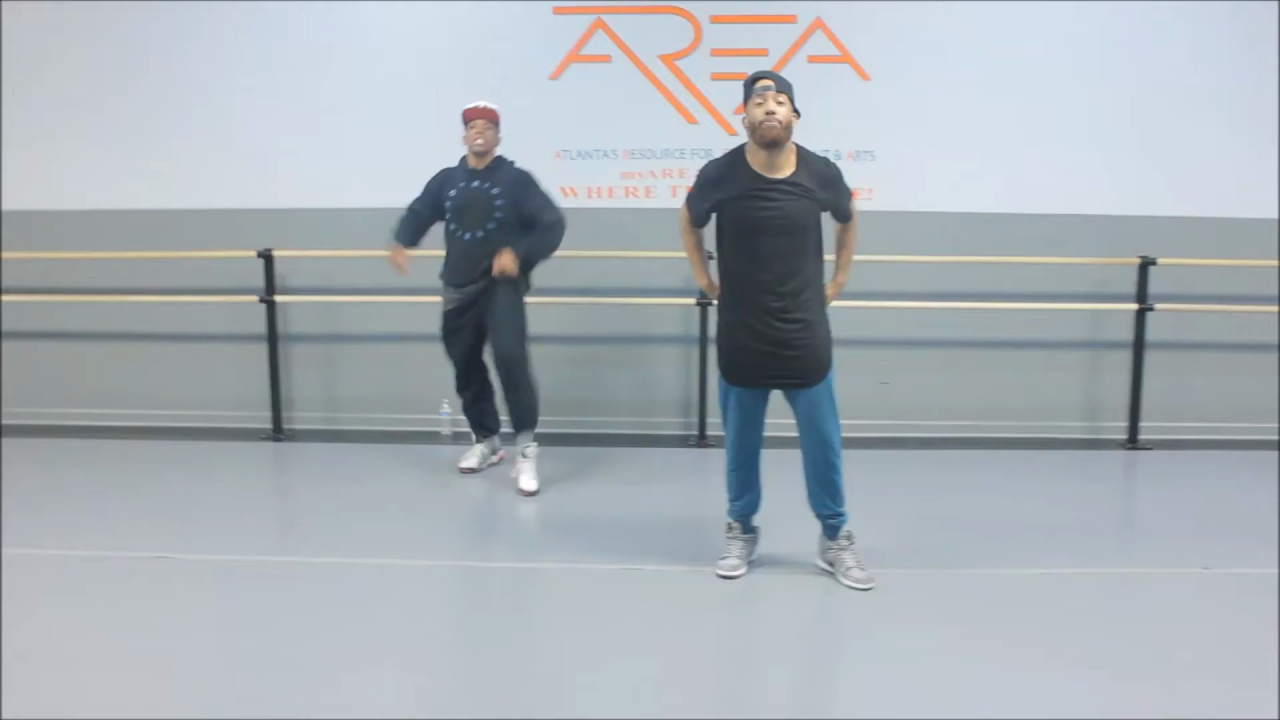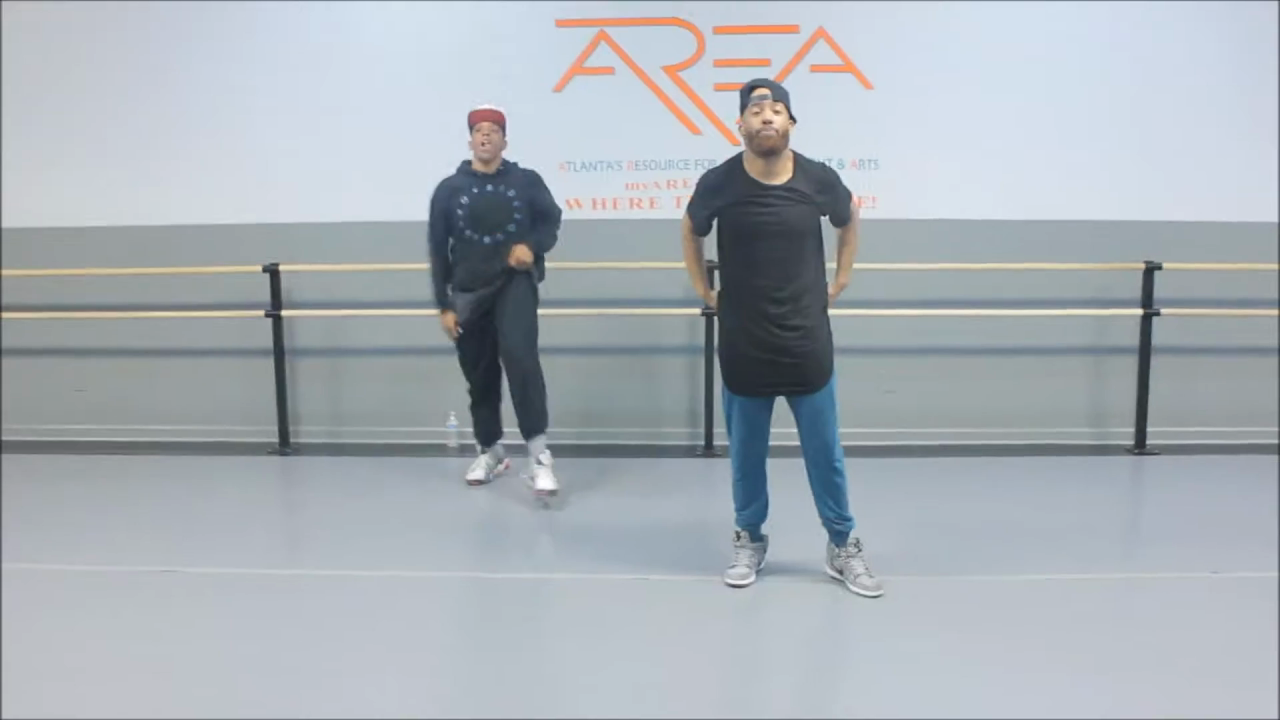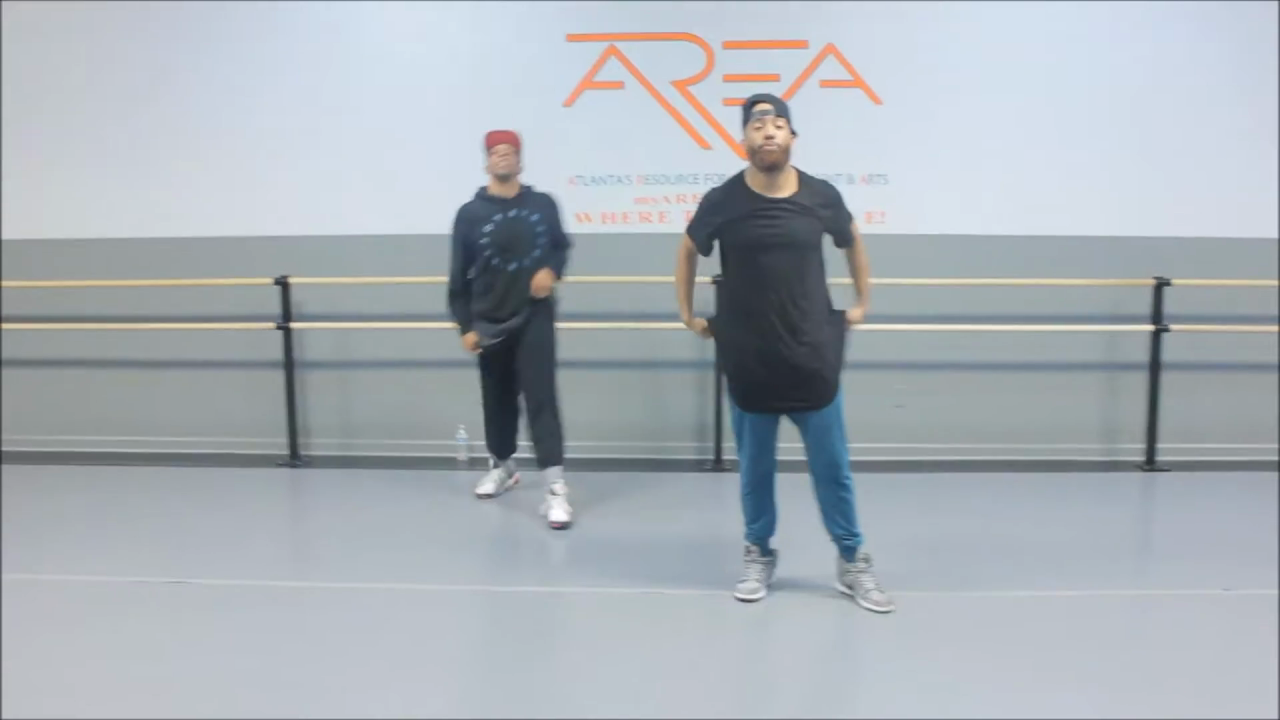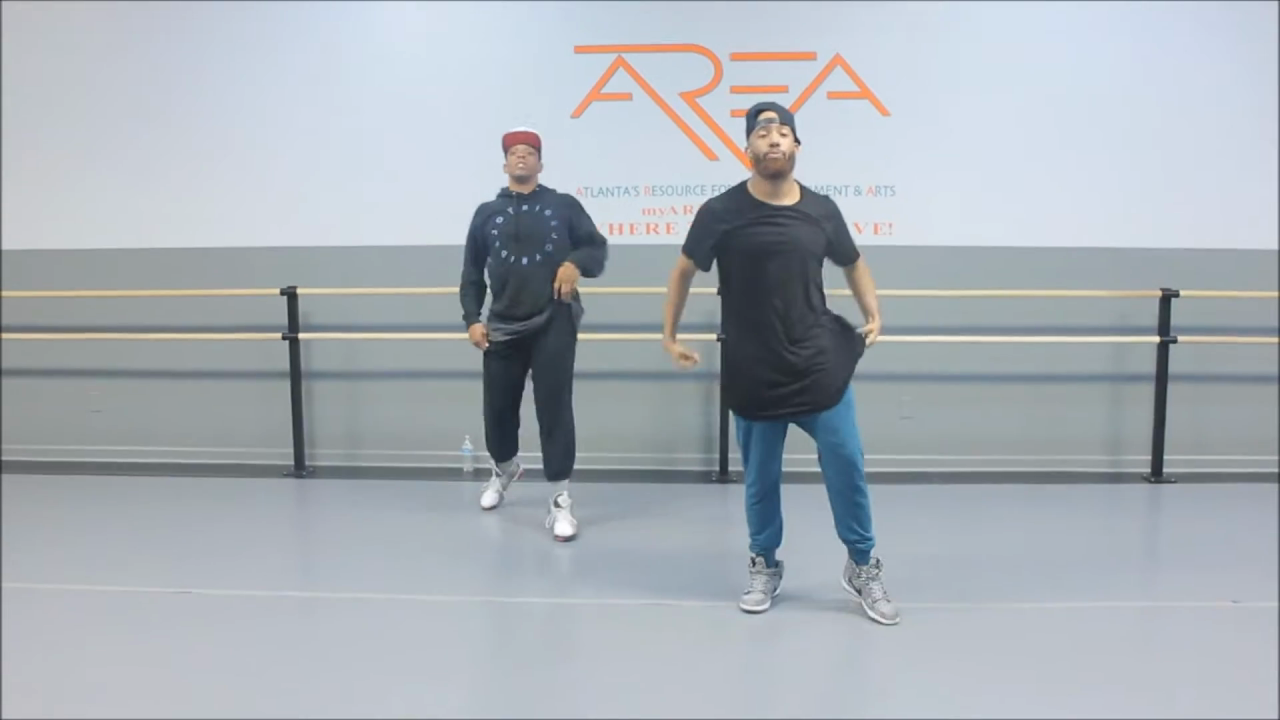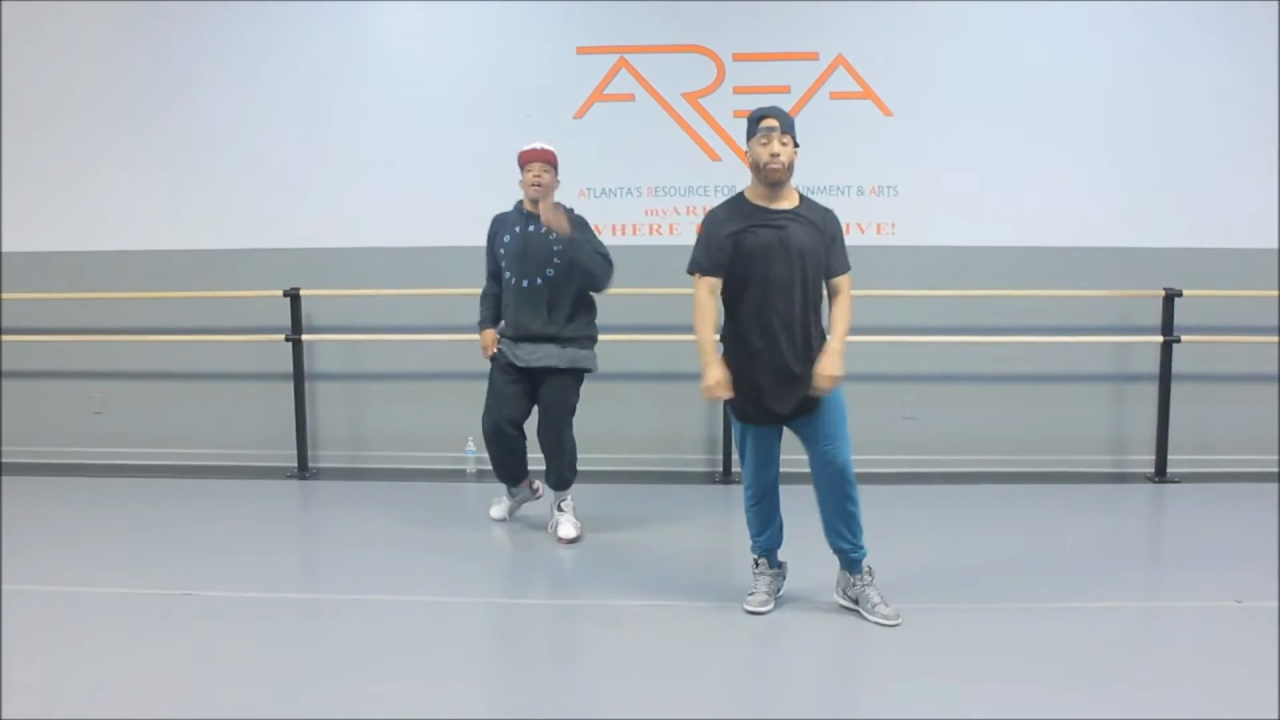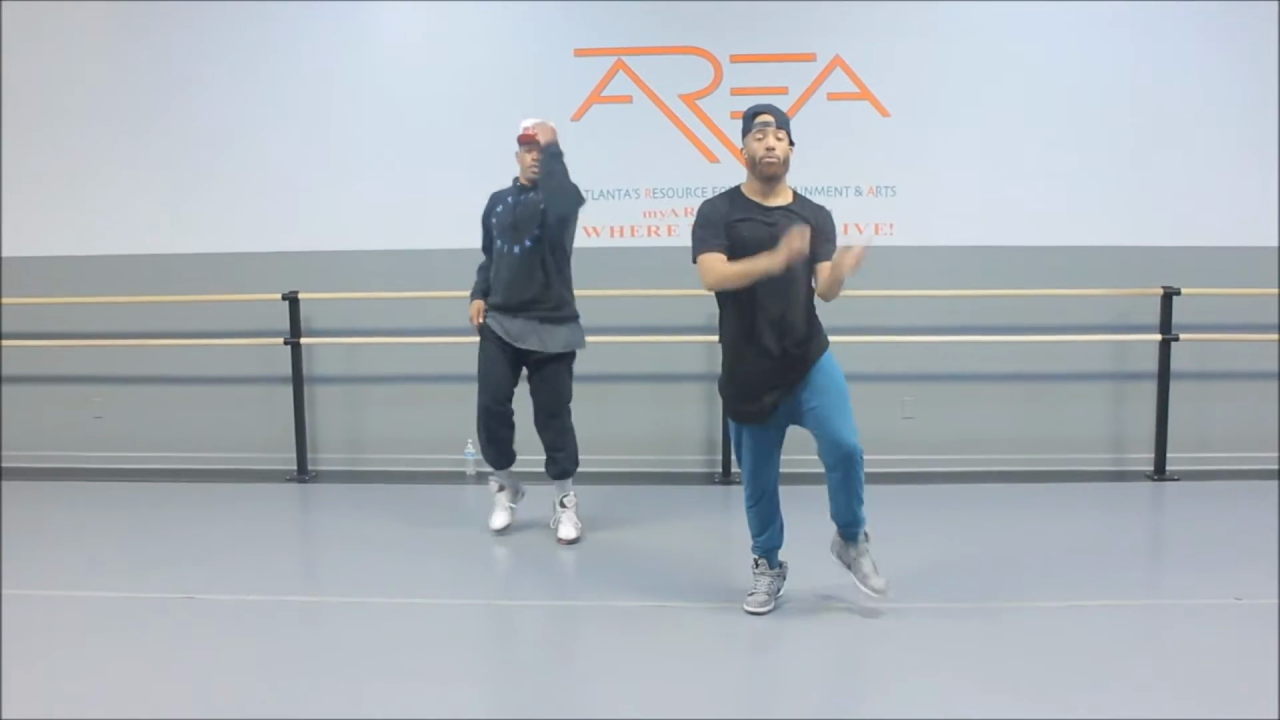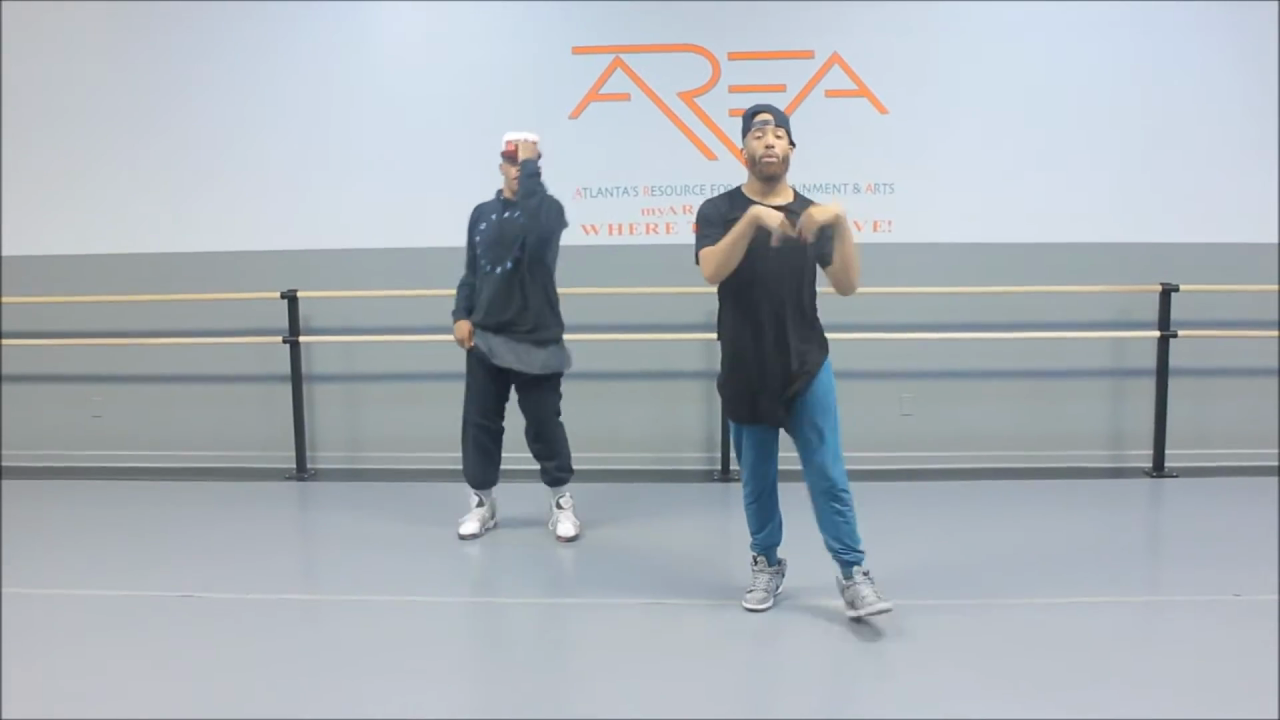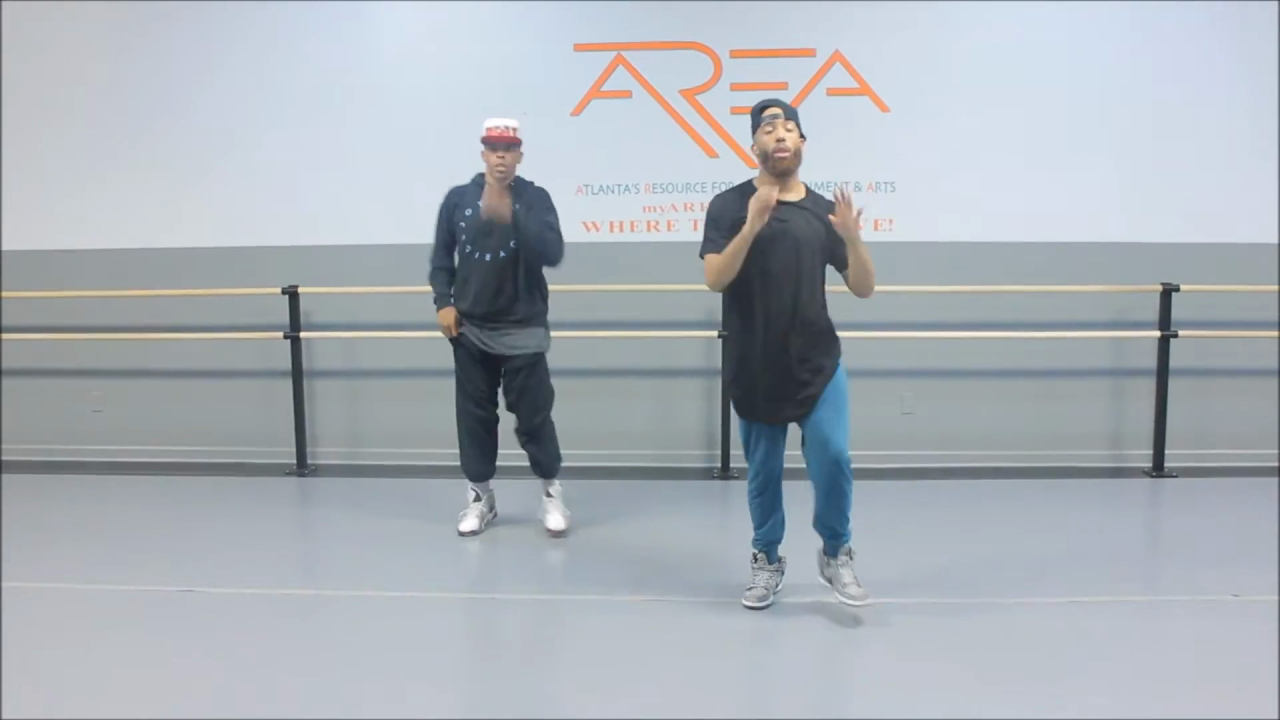
dt=0.2s
person 1, frame 1
left shoulder: (822, 173)
right shoulder: (719, 174)
left elbow: (847, 219)
right elbow: (689, 221)
left wrist: (839, 278)
right wrist: (703, 277)
left hip: (804, 333)
right hip: (741, 335)
left knee: (823, 442)
right knee: (741, 442)
left ankle: (836, 541)
right ankle: (741, 532)
person 1, frame 2
left shoulder: (819, 179)
right shoulder: (718, 182)
left elbow: (849, 218)
right elbow: (691, 229)
left wrist: (842, 277)
right wrist: (702, 287)
left hip: (806, 341)
right hip: (744, 345)
left knee: (824, 449)
right knee: (747, 450)
left ankle: (843, 547)
right ankle: (749, 541)
person 1, frame 3
left shoulder: (822, 196)
right shoulder: (722, 202)
left elbow: (851, 239)
right elbow: (689, 251)
left wrist: (862, 298)
right wrist: (688, 313)
left hip: (813, 359)
right hip: (748, 362)
left knee: (832, 464)
right knee: (755, 466)
left ankle: (853, 562)
right ankle: (759, 555)
person 1, frame 4
left shoulder: (823, 210)
right shoulder: (722, 213)
left elbow: (855, 264)
right elbow: (683, 273)
left wrist: (874, 315)
right wrist: (670, 336)
left hip: (821, 366)
right hip: (752, 374)
left knee: (846, 463)
right knee: (761, 476)
left ankle: (863, 567)
right ankle: (765, 567)
person 1, frame 5
left shoulder: (821, 219)
right shoulder: (723, 219)
left elbow: (841, 292)
right elbow: (704, 295)
left wrist: (834, 351)
right wrist: (710, 361)
left hip: (812, 371)
right hip: (749, 378)
left knee: (837, 470)
right knee: (759, 479)
left ankle: (855, 577)
right ankle: (767, 567)
person 1, frame 6
left shoulder: (812, 214)
right shoulder: (718, 211)
left elbow: (827, 289)
right elbow: (713, 276)
left wrist: (842, 267)
right wrist: (775, 260)
left hip: (809, 357)
right hip: (748, 370)
left knee: (845, 449)
right knee: (758, 477)
left ankle: (851, 537)
right ankle: (768, 566)
person 1, frame 7
left shoulder: (813, 215)
right shoulder: (720, 210)
left elbow: (846, 285)
right elbow: (712, 271)
left wrist: (839, 228)
right wrist: (753, 219)
left hip: (807, 364)
right hip: (746, 371)
left knee: (827, 473)
right knee: (758, 477)
left ankle: (853, 576)
right ankle: (766, 564)
person 1, frame 8
left shoulder: (825, 210)
right shoulder: (729, 205)
left elbow: (862, 287)
right elbow: (715, 279)
left wrist: (852, 235)
right wrist: (751, 224)
left hip: (818, 361)
right hip: (755, 366)
left knee: (832, 458)
right knee: (763, 471)
left ankle: (836, 554)
right ankle: (766, 561)
person 2, frame 1
left shoulder: (516, 180)
right shoulder: (445, 181)
left elbow: (553, 226)
right elbow: (416, 216)
left wrist: (520, 254)
right wrist: (400, 244)
left hip: (501, 287)
right hip: (459, 290)
left knee: (511, 358)
right knee: (466, 369)
left ankle: (526, 451)
right ankle: (486, 441)
person 2, frame 2
left shoulder: (527, 181)
right shoulder: (449, 189)
left elbow: (552, 221)
right elbow: (439, 251)
left wrist: (532, 246)
right wrist: (444, 305)
left hip: (514, 286)
right hip: (468, 295)
left knee: (521, 360)
right knee: (479, 376)
left ankle: (539, 456)
right ankle: (490, 453)
person 2, frame 3
left shoulder: (543, 205)
right shoulder: (470, 214)
left elbow: (560, 247)
right elbow: (459, 277)
left wrist: (550, 270)
right wrist: (466, 326)
left hip: (534, 318)
right hip: (490, 323)
left knee: (540, 397)
right knee: (498, 399)
left ankle: (554, 487)
right ankle: (502, 467)
person 2, frame 4
left shoulder: (564, 206)
right shoulder: (487, 213)
left elbow: (597, 252)
right elbow: (471, 272)
left wrist: (577, 264)
right wrist: (471, 317)
left hip: (552, 323)
right hip: (503, 326)
left knee: (554, 408)
right knee: (498, 407)
left ankle: (559, 500)
right ankle: (503, 467)
person 2, frame 5
left shoulder: (573, 224)
right shoulder: (501, 225)
left elbow: (600, 278)
left wrist: (565, 234)
right wrist: (487, 326)
left hip: (565, 348)
right hip: (513, 347)
left knee: (555, 428)
right knee: (498, 424)
left ankle: (563, 504)
right ankle: (518, 487)
person 2, frame 6
left shoulder: (562, 196)
right shoulder: (498, 201)
left elbow: (561, 204)
left wrist: (552, 148)
right wrist: (478, 295)
left hip: (550, 324)
right hip: (499, 322)
left knee: (552, 414)
right knee: (492, 406)
left ankle: (565, 501)
right ankle: (506, 486)
person 2, frame 7
left shoulder: (546, 206)
right shoulder: (481, 214)
left elbow: (537, 232)
left wrist: (531, 168)
right wrist: (461, 314)
left hip: (537, 340)
right hip: (485, 340)
left knee: (543, 425)
right knee: (479, 424)
left ankle: (562, 502)
right ankle: (482, 503)
person 2, frame 8
left shoulder: (535, 198)
right shoulder: (458, 199)
left elbow: (551, 252)
right elbow: (442, 258)
left wrist: (508, 215)
right wrist: (443, 302)
left hip: (523, 330)
right hip: (471, 330)
left knee: (533, 414)
right knee: (474, 415)
left ankle: (551, 493)
right ankle: (480, 497)
